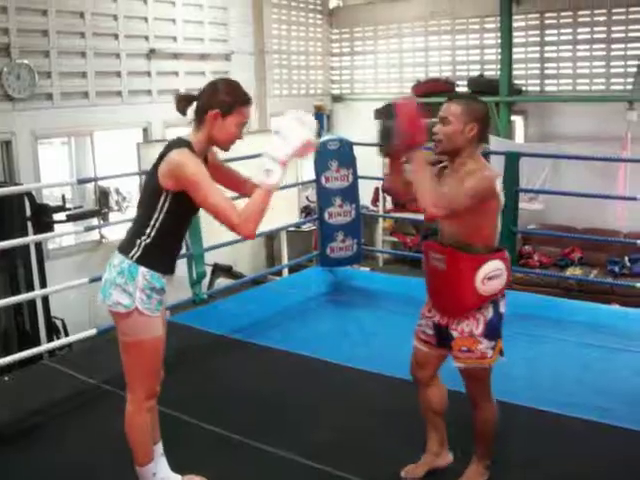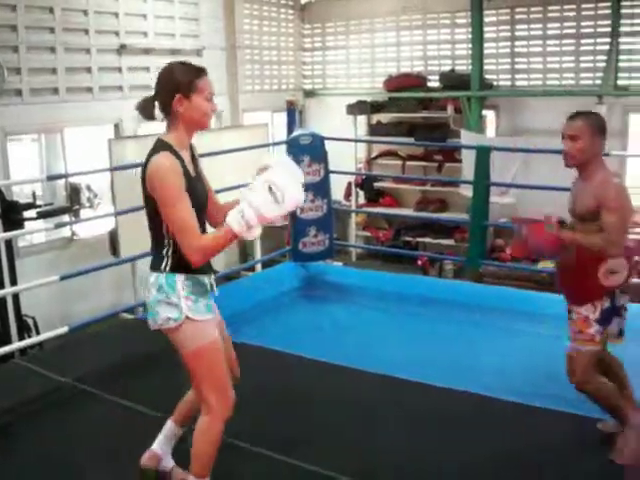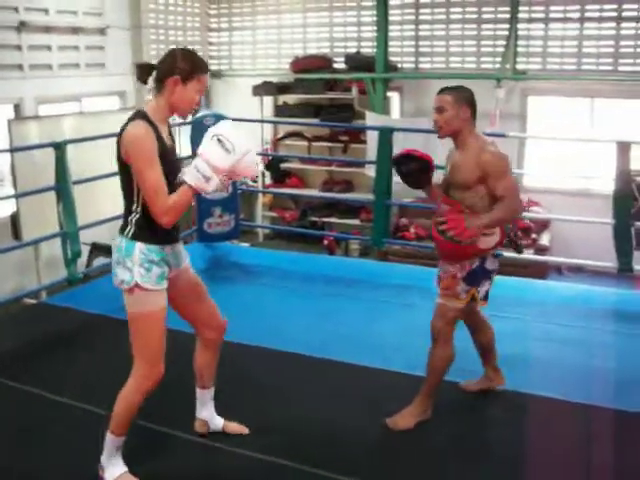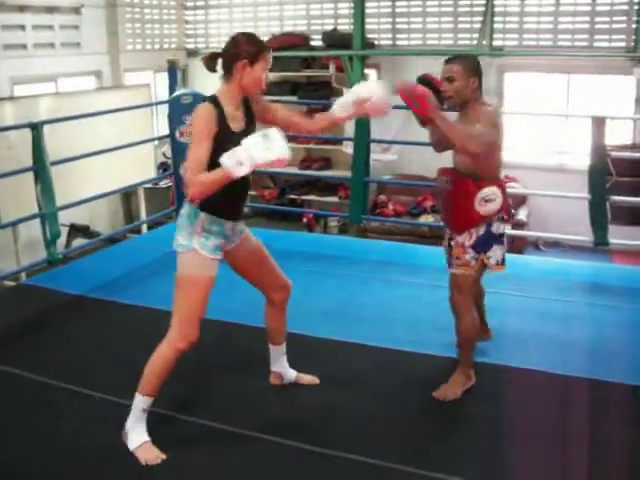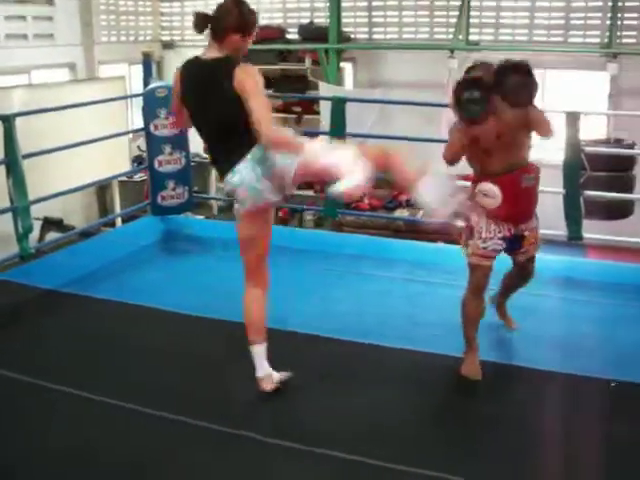
dt=1s
person 1, frame 1
left shoulder: (200, 156)
right shoulder: (182, 162)
left elbow: (248, 189)
right elbow: (246, 225)
left wrist: (279, 159)
right wrist: (277, 165)
left hip: (145, 279)
right hip: (135, 281)
left knee: (151, 386)
right knee: (142, 394)
person 1, frame 2
left shoulder: (186, 152)
right shoulder: (164, 165)
left elbow: (214, 214)
right elbow: (196, 251)
left wrist: (259, 198)
right wrist: (252, 212)
left hip: (196, 287)
right hip: (178, 292)
left knee: (218, 383)
right knee: (220, 403)
person 1, frame 3
left shoulder: (164, 126)
right shoulder: (138, 131)
right elbow: (164, 212)
left wrist: (220, 169)
right wrist: (207, 168)
left hip: (170, 251)
right hip: (140, 257)
left knee: (212, 328)
right knee: (149, 373)
left ankle: (206, 417)
person 1, frame 4
left shoulder: (251, 106)
right shoulder: (206, 113)
left elbow: (305, 125)
right elbow: (194, 189)
left wrist: (352, 104)
right wrist: (242, 161)
left hip: (232, 224)
right hip: (201, 228)
left knee: (279, 291)
right knee: (183, 337)
left ankle: (280, 370)
right ankle: (135, 425)
person 1, frame 5
left shoulder: (183, 73)
right shoulder: (243, 73)
left elbow: (179, 121)
right elbow: (268, 130)
right wrist: (326, 156)
left hip: (243, 182)
right hip: (270, 160)
left knee: (256, 279)
right knee: (381, 155)
left ankle: (264, 371)
right ankle: (429, 191)
person 2, frame 1
left shoulder: (480, 177)
right shoulder: (449, 170)
left elbow: (432, 207)
right elbow: (409, 189)
left wrist: (413, 151)
right wrist: (408, 153)
left hip: (475, 300)
right hip: (444, 295)
left knee: (478, 392)
right knee: (422, 371)
person 2, frame 2
left shoulder: (609, 189)
right shoulder: (579, 182)
left wrist: (564, 236)
right wrist: (560, 233)
left hip: (601, 293)
right hip: (581, 288)
left knee: (582, 375)
right knee: (597, 356)
person 2, frame 3
left shoulder: (488, 156)
right shoulder: (454, 154)
left elbow: (514, 205)
left wrist: (475, 225)
right wrist: (424, 180)
left hip: (473, 255)
right hip: (455, 251)
left knee: (440, 328)
right knee: (471, 315)
left ankle: (421, 405)
right ankle: (493, 374)
person 2, frame 4
left shoulder: (488, 115)
right shoulder: (460, 116)
left elbow: (472, 149)
right elbow: (442, 145)
left wrist: (433, 113)
right wrist: (432, 114)
left hip: (479, 218)
right hip: (459, 212)
left knee: (459, 296)
right knee: (467, 281)
left ankle: (463, 372)
right ankle: (482, 328)
person 2, frame 5
left shoulder: (521, 113)
right shoulder: (466, 123)
left elbow: (546, 130)
right elbow: (450, 157)
left wrist: (526, 102)
right wrist: (467, 122)
left hip: (522, 207)
right hip: (487, 211)
left knee: (525, 270)
right knee: (477, 283)
left ankle: (500, 301)
right ankle: (471, 352)
